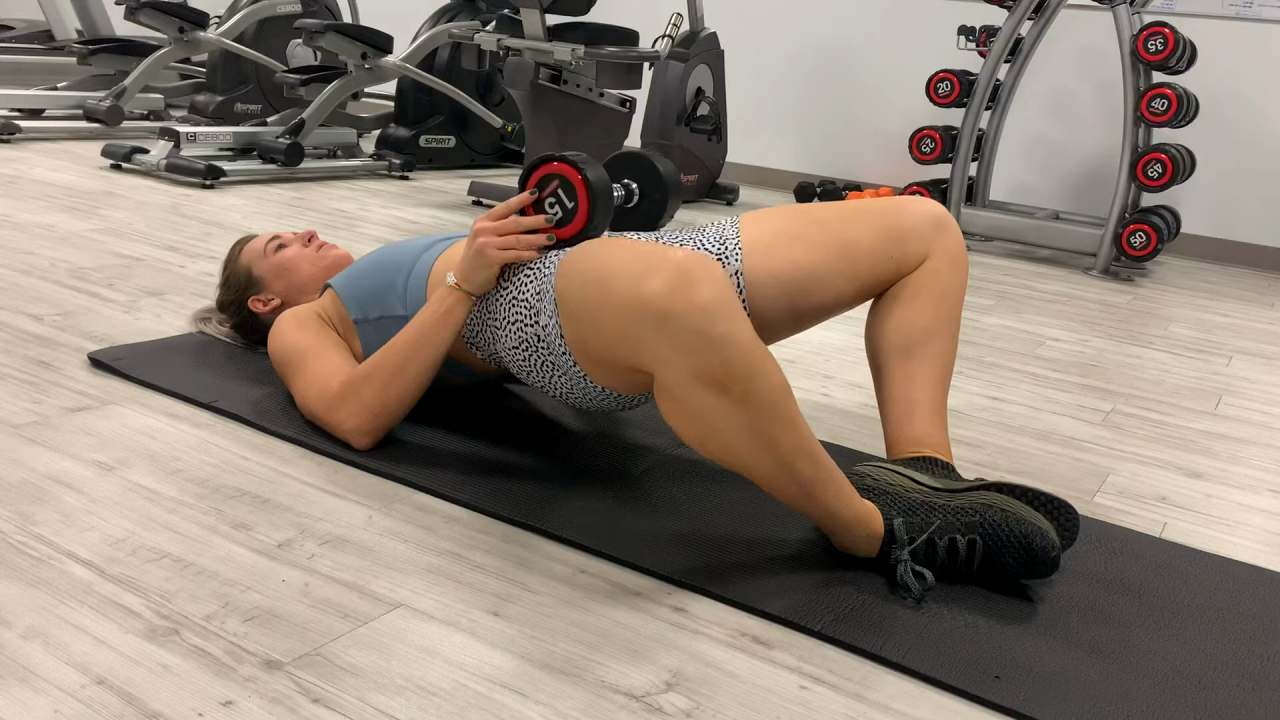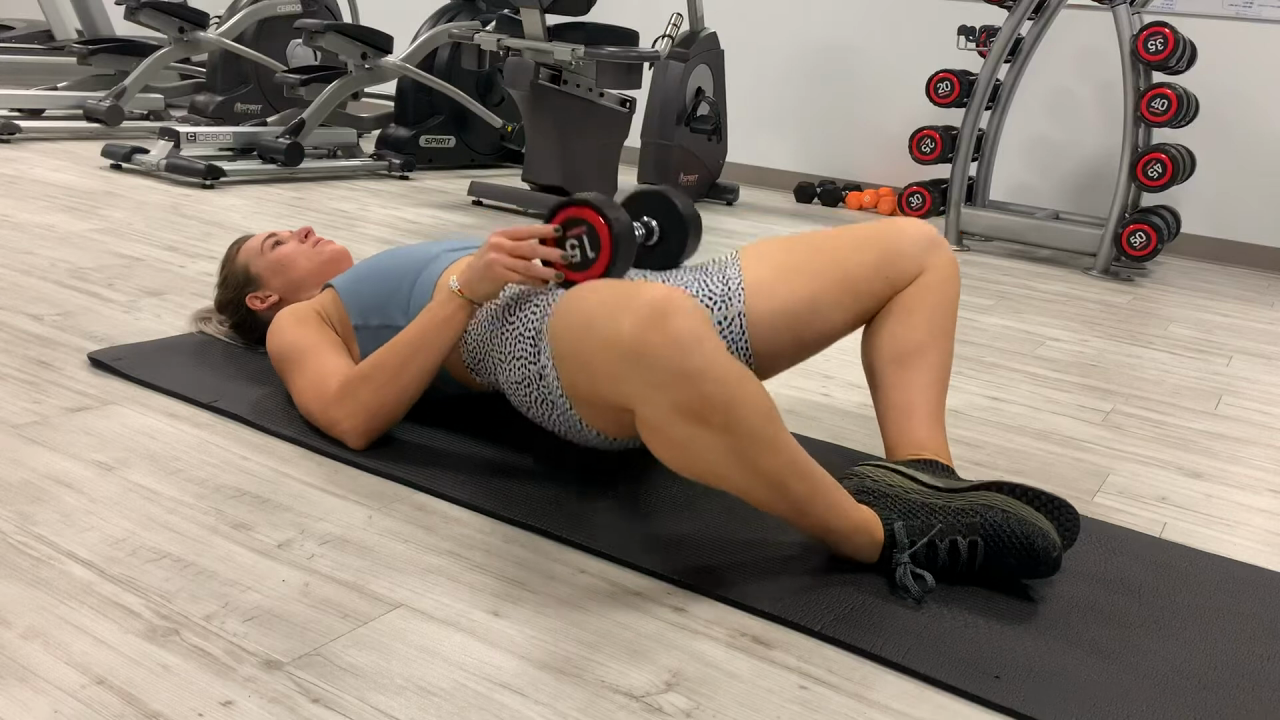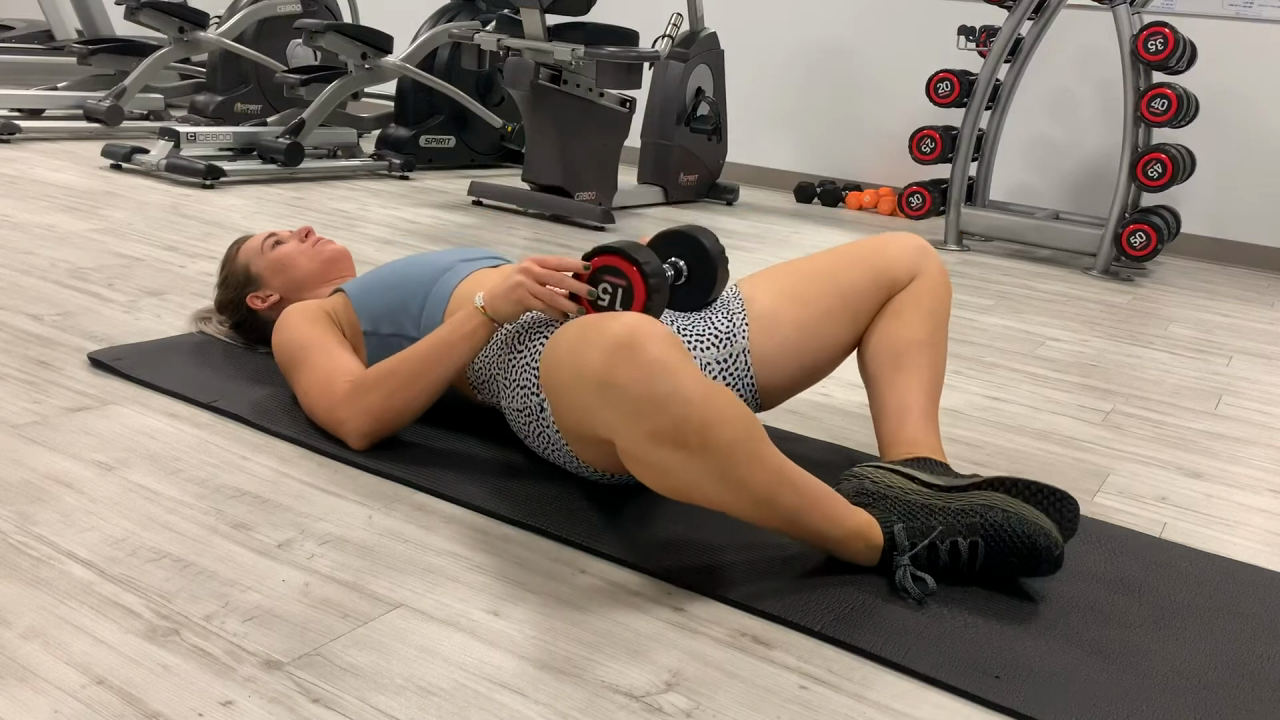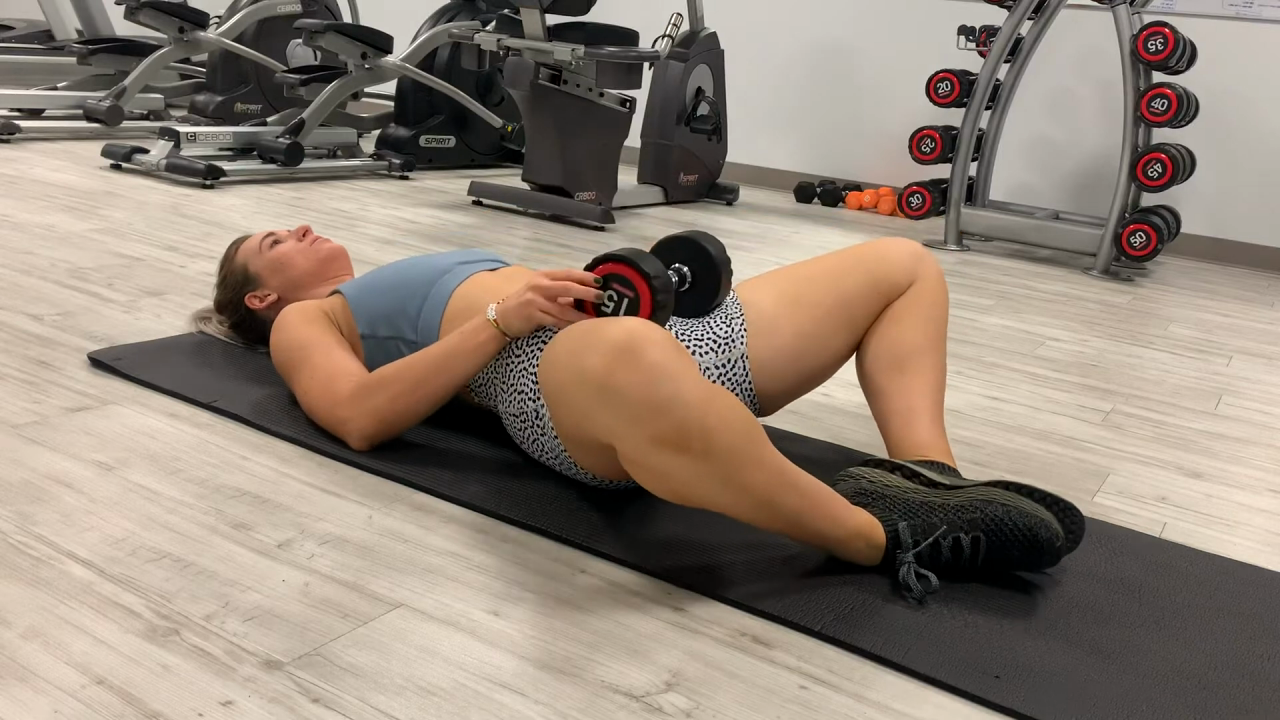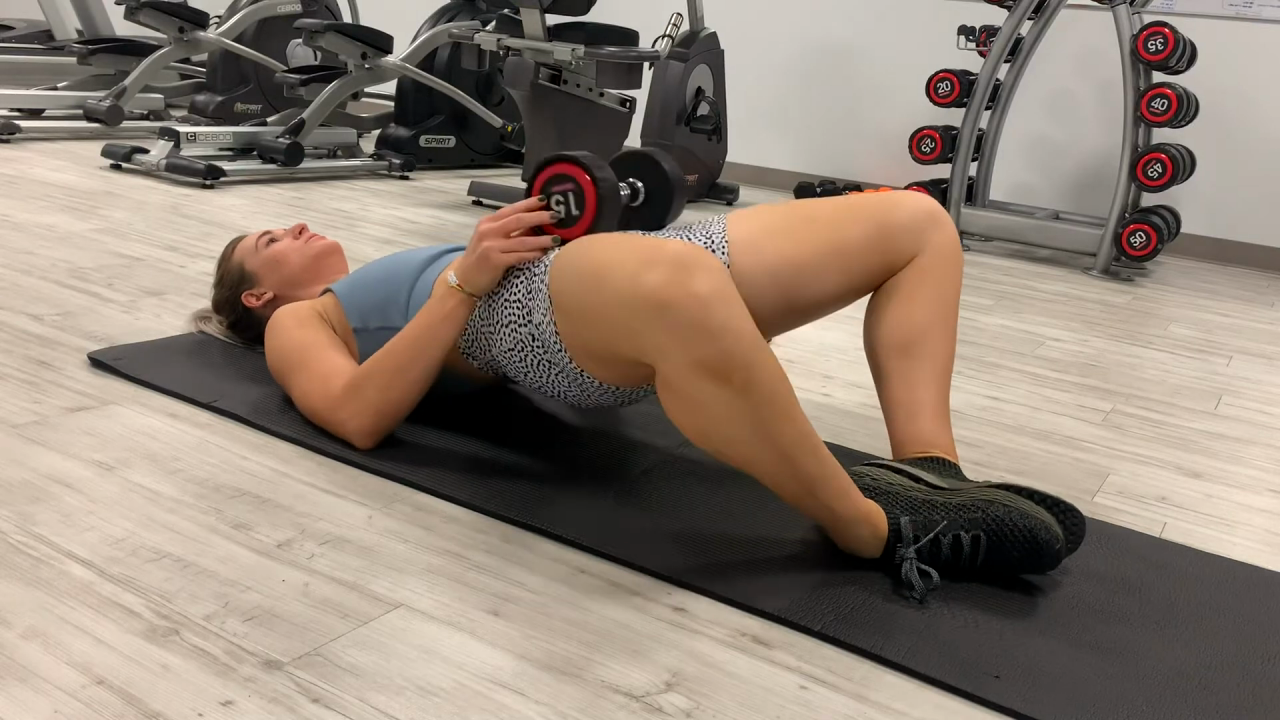
dt=0.4s
person 1, frame 1
left shoulder: (396, 276)
right shoulder: (302, 328)
right elbow: (359, 417)
right wrist: (465, 279)
left hip: (646, 275)
right hip: (533, 300)
left knee: (922, 228)
right knee: (679, 293)
left ankle: (918, 474)
right ankle: (876, 531)
person 1, frame 2
left shoulder: (394, 283)
right shoulder: (301, 324)
right elbow: (354, 418)
right wrist: (466, 287)
left hip: (631, 288)
right hip: (530, 327)
left knee: (914, 246)
right knee: (658, 330)
left ankle: (919, 476)
right ankle: (881, 534)
person 1, frame 3
left shoulder: (404, 286)
right shoulder: (306, 324)
right elbow: (360, 417)
right wrist: (491, 306)
left hip: (667, 323)
right hip: (543, 358)
left knee: (907, 258)
right knee: (630, 354)
left ankle: (912, 475)
right ankle: (880, 537)
person 1, frame 4
left shoulder: (400, 288)
right shoulder: (304, 325)
right elbow: (363, 418)
right wrist: (500, 317)
left hip: (654, 327)
right hip: (545, 367)
left knee: (904, 265)
right knee: (629, 361)
left ankle: (925, 478)
right ankle: (880, 536)
person 1, frame 5
left shoulder: (389, 280)
right shoulder: (297, 325)
right elbow: (361, 416)
left wrist: (610, 220)
right wrist: (467, 279)
left hip: (630, 269)
right hip: (532, 303)
left knee: (914, 222)
right knee: (675, 284)
left ankle: (926, 473)
right ankle: (882, 530)
